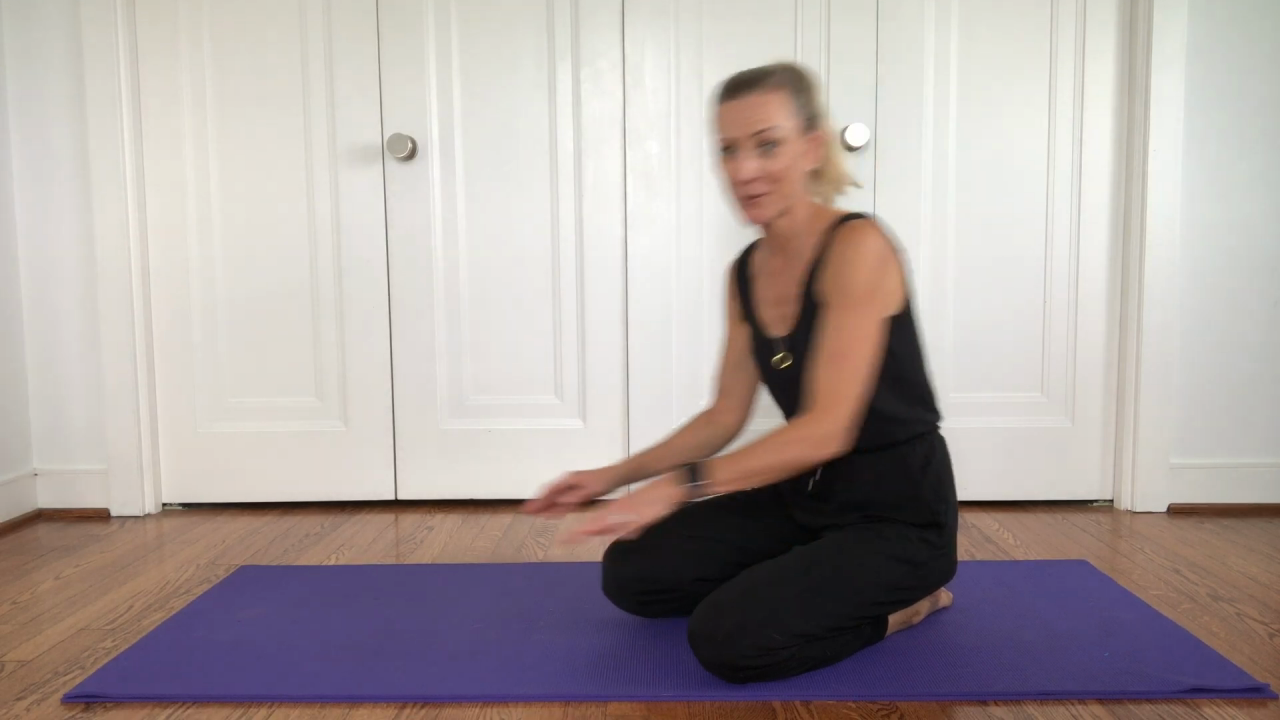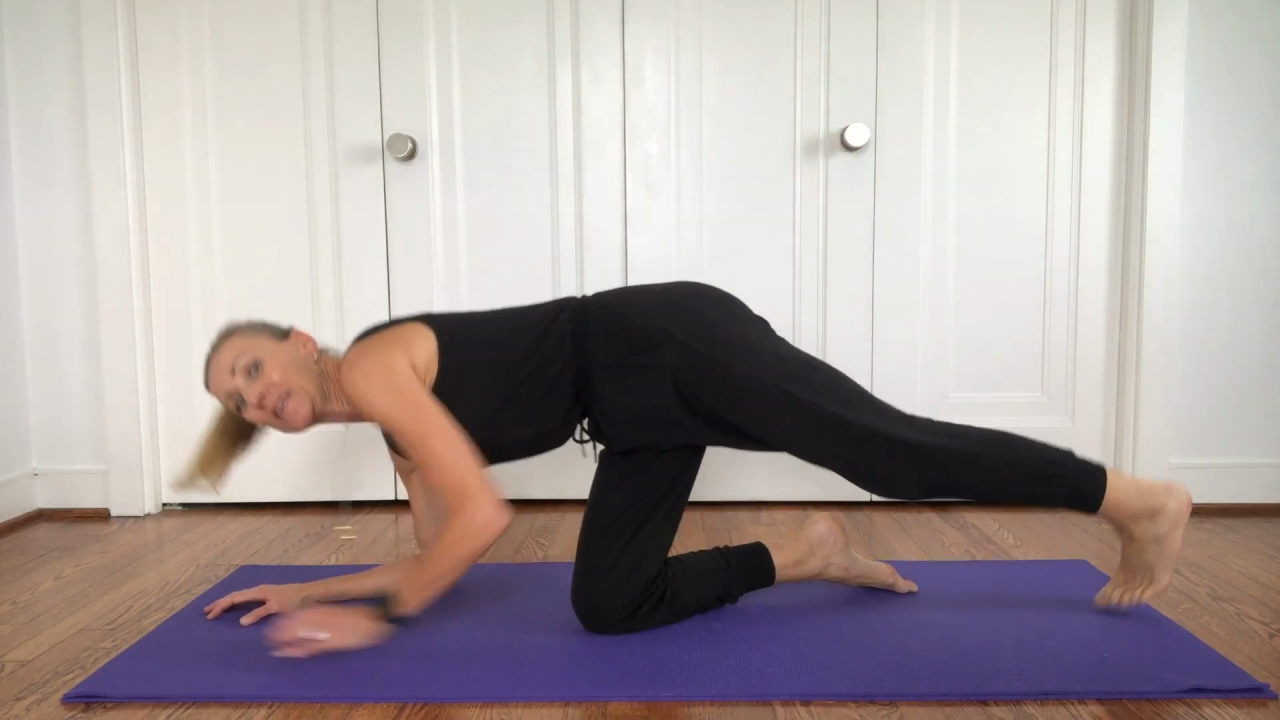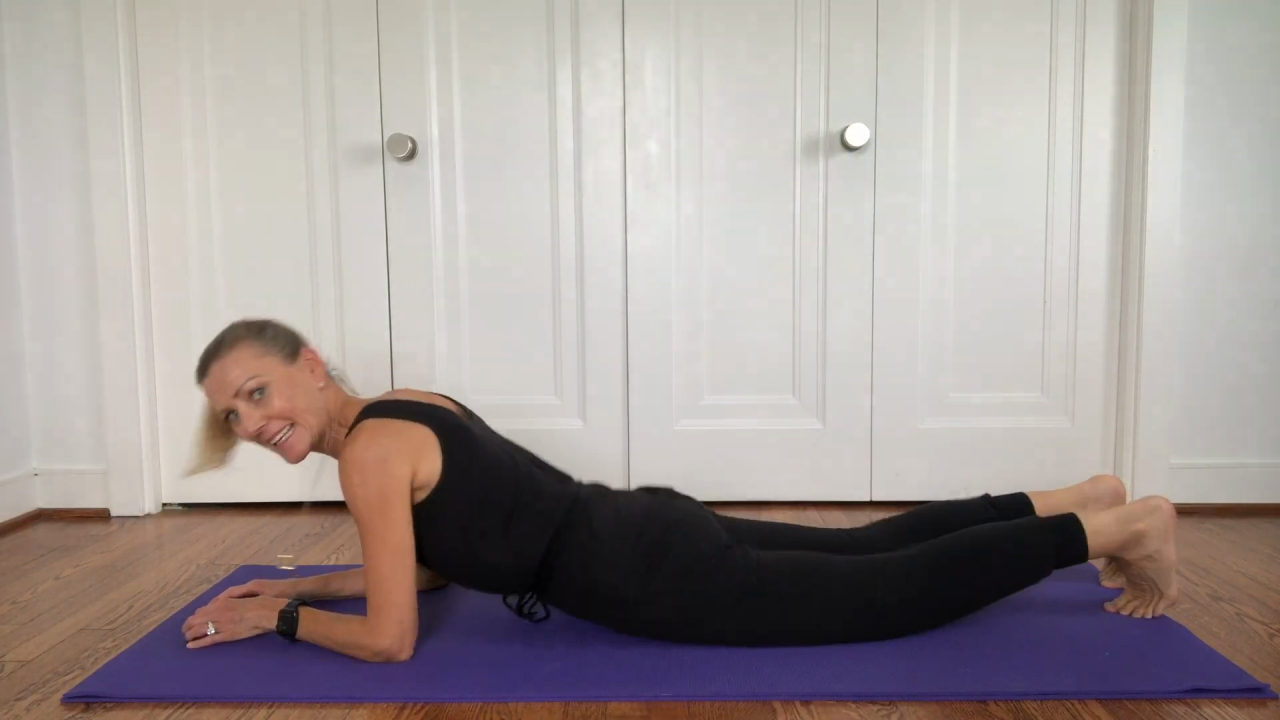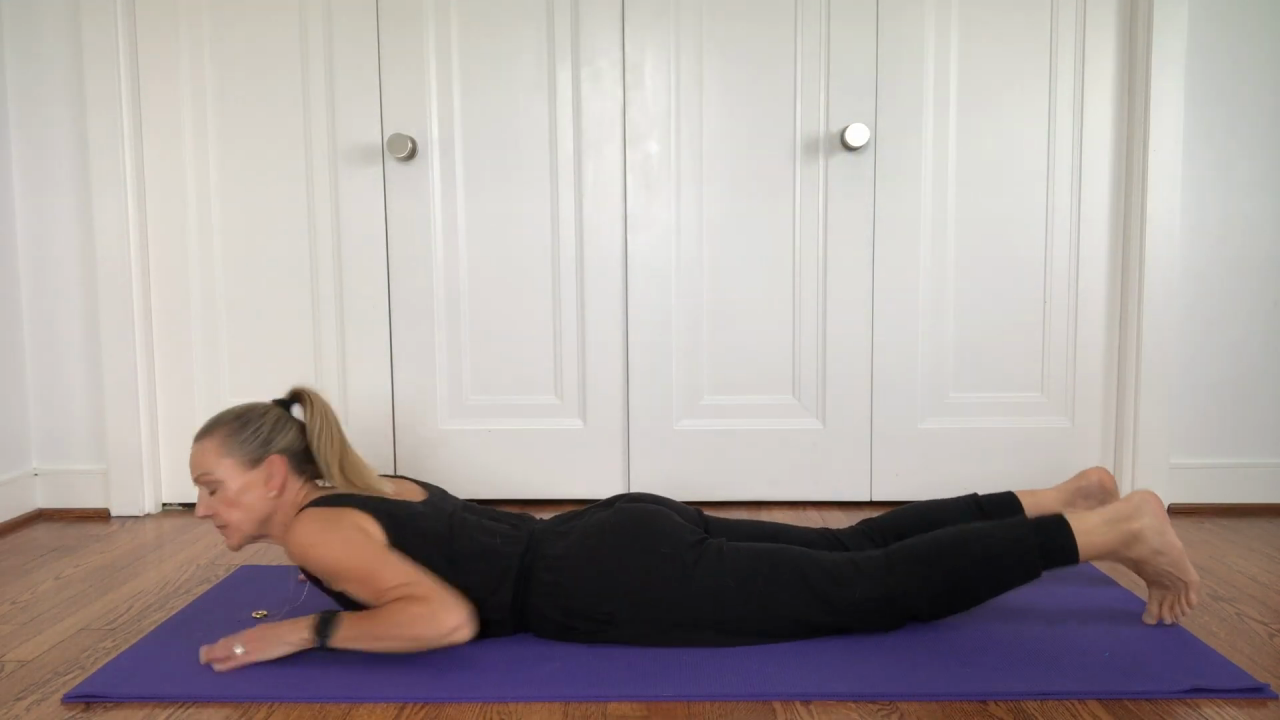
dt=1s
person 1, frame 1
left shoulder: (858, 247)
right shoulder: (745, 273)
left elbow: (827, 429)
right elbow: (723, 418)
left wrist: (678, 488)
right wrist: (614, 477)
left hip: (896, 512)
right hip: (807, 496)
left knee: (726, 640)
right knee: (631, 575)
left ankle: (901, 600)
right ankle: (829, 586)
person 1, frame 2
left shoulder: (369, 364)
right shoulder: (401, 421)
left elbow: (482, 515)
right elbow: (439, 559)
left wrist: (378, 617)
right wrist: (307, 594)
left hip: (670, 344)
right hip: (647, 405)
left knee: (905, 455)
right knee: (609, 607)
left ankle: (1139, 501)
right ankle: (801, 556)
person 1, frame 3
left shoulder: (369, 448)
right shoulder: (401, 410)
left elbow: (393, 637)
right elbow: (428, 568)
left wrist: (274, 619)
right wrist: (297, 585)
left hip: (645, 577)
right hip: (649, 533)
left knee: (899, 590)
right knee: (871, 552)
left ankle: (1116, 526)
right ankle: (1075, 501)
person 1, frame 4
left shoulder: (312, 528)
right shoulder: (368, 489)
left elbow: (448, 620)
left wrist: (309, 630)
left hip: (619, 589)
right hip: (628, 537)
left knee: (878, 587)
right knee: (863, 552)
left ankle: (1109, 529)
right ankle: (1062, 500)
